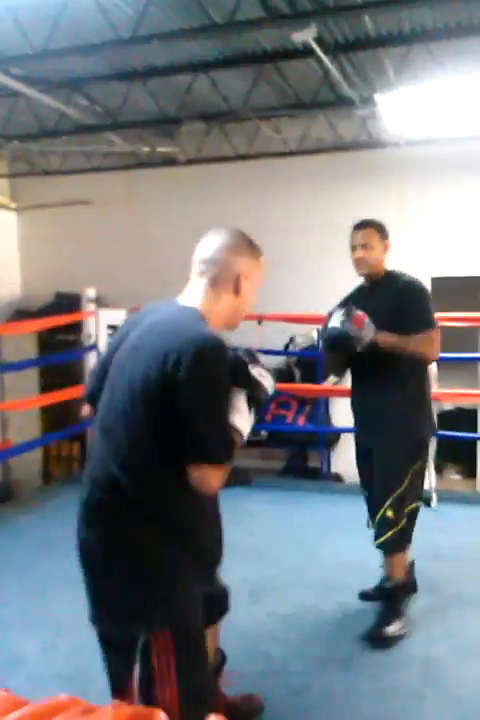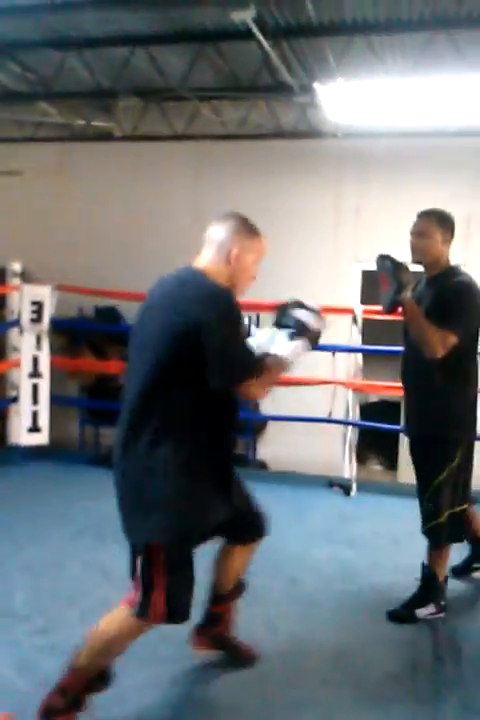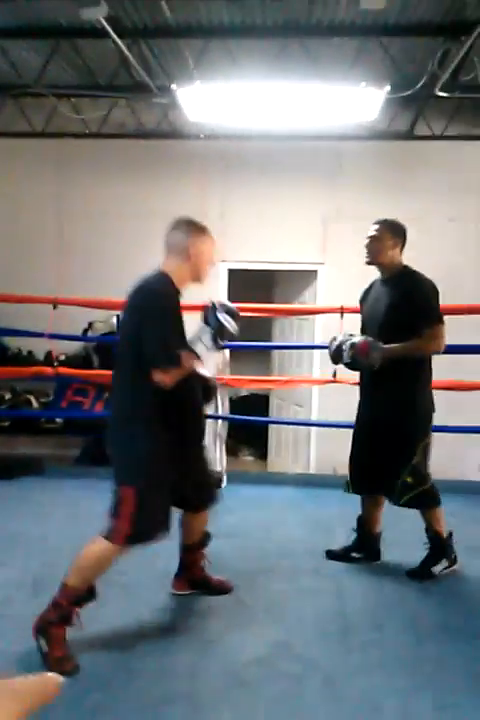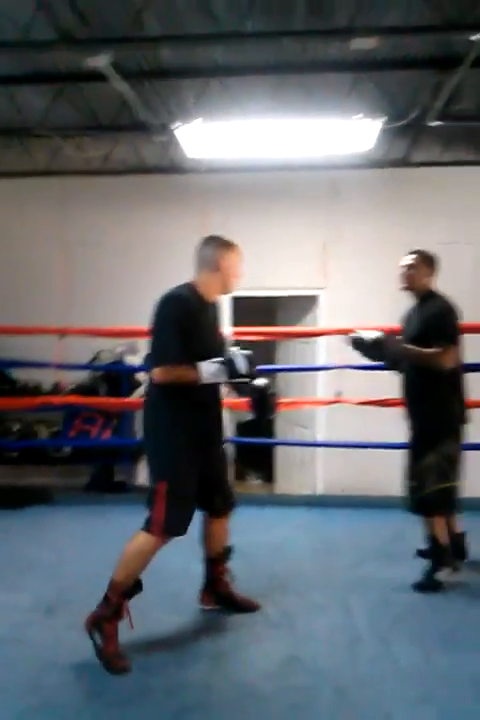
dt=1s
person 1, frame 1
left shoulder: (142, 320)
right shoulder: (205, 348)
left elbow: (93, 408)
right elbow: (206, 476)
right wrist: (238, 417)
left hip: (110, 521)
right hip: (143, 539)
left knee: (205, 608)
person 1, frame 2
left shoulder: (176, 288)
right shoulder: (212, 299)
right elbow: (249, 387)
left wrist: (261, 347)
right wrist: (290, 345)
left hip: (192, 454)
right hip: (161, 463)
left knee: (245, 528)
right knee: (153, 604)
left ankle: (215, 628)
person 1, frame 3
left shoulder: (162, 292)
right shoulder: (157, 296)
right elbow: (163, 372)
left wrist: (196, 378)
left hip: (171, 424)
right hip: (143, 430)
left knee: (200, 496)
right knee: (125, 534)
left ankle: (189, 572)
right ankle: (52, 622)
person 1, frame 4
left shoulder: (210, 308)
right shoulder: (176, 304)
right elbow: (162, 372)
left wrist: (241, 377)
right wrist: (217, 370)
left hip: (204, 425)
right hip: (171, 430)
left knee: (219, 507)
right knee: (162, 527)
left ankle: (215, 587)
right ankle: (105, 618)
person 2, frame 1
left shoulder: (409, 290)
right shoulder: (349, 304)
left elbow: (429, 349)
right elbow: (338, 367)
left wrist: (379, 337)
right wrist: (335, 347)
left hip: (404, 419)
right hip: (367, 419)
left knee: (389, 507)
right knee: (392, 502)
left ankle: (394, 604)
right ankle: (401, 577)
person 2, frame 2
right shoulder: (421, 284)
left elbow: (436, 348)
left wrist: (406, 301)
right hip: (425, 410)
left knee: (441, 499)
left ankle: (433, 591)
person 2, frame 3
left shoulder: (418, 287)
right shoulder: (372, 290)
left elbow: (435, 341)
left wrist: (385, 352)
right wrist: (352, 349)
left hip: (407, 399)
right hip: (375, 395)
left knee: (407, 474)
right knee: (368, 470)
left ankle: (442, 547)
right ankle: (367, 541)
person 2, frame 4
left shoulder: (440, 309)
right shoulder: (414, 312)
left elbow: (446, 359)
left wrist: (400, 349)
right wrist: (388, 349)
left hip: (441, 410)
right hip: (424, 409)
left knee: (425, 479)
right knee: (436, 477)
left ankle: (444, 557)
right ankle: (453, 542)
